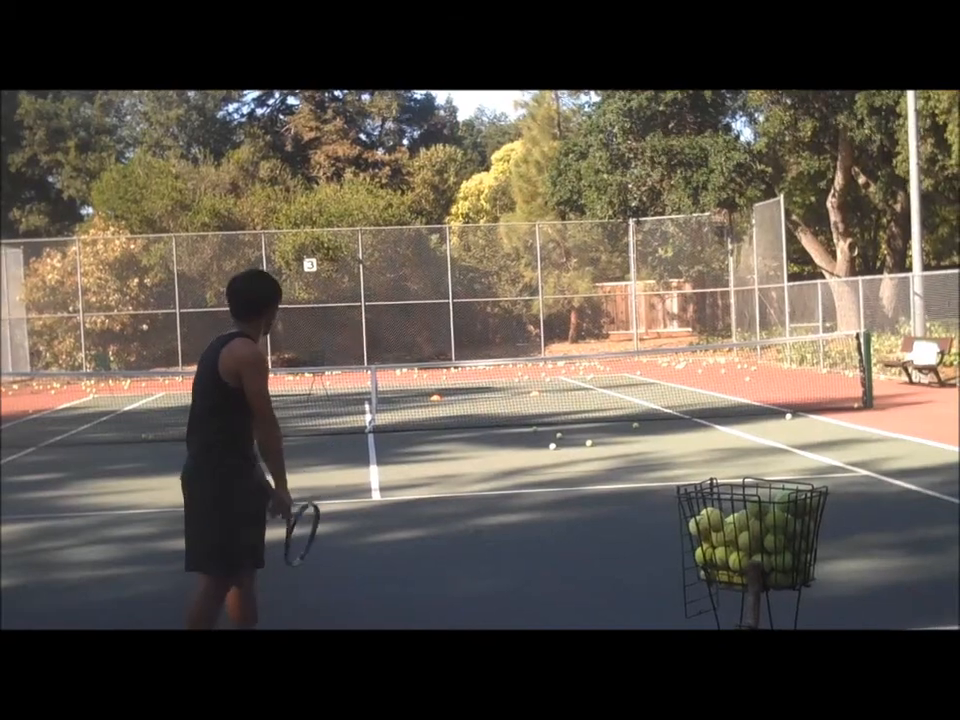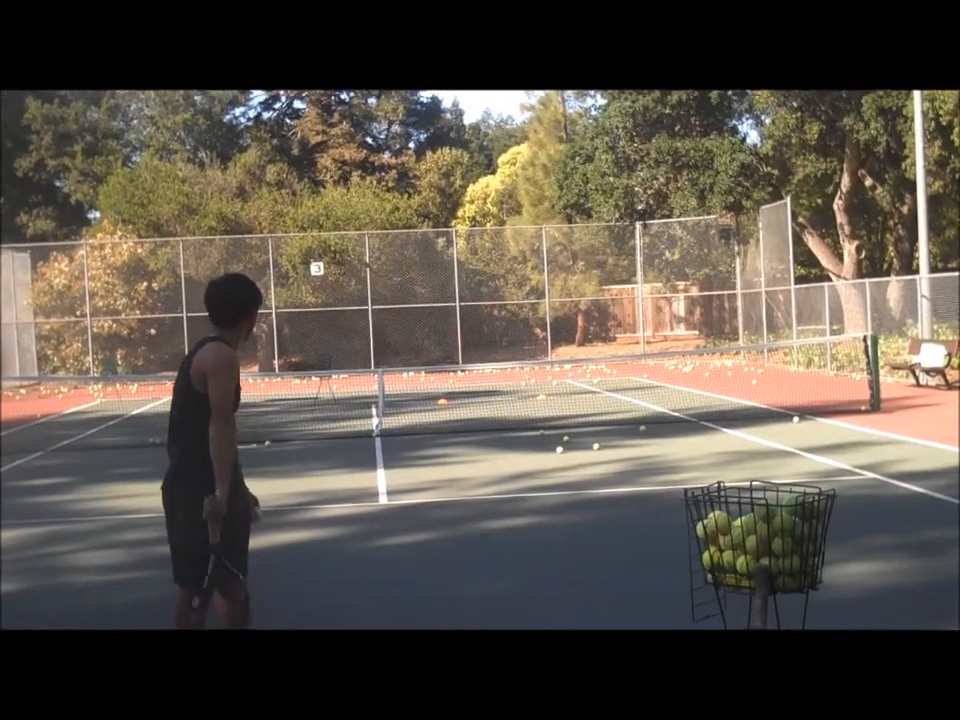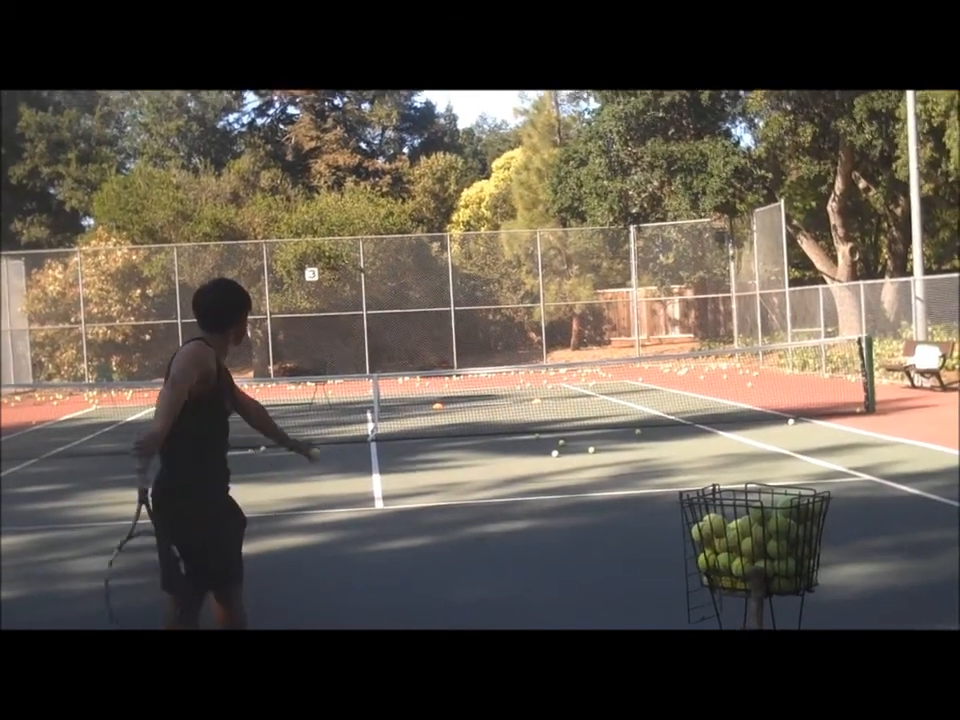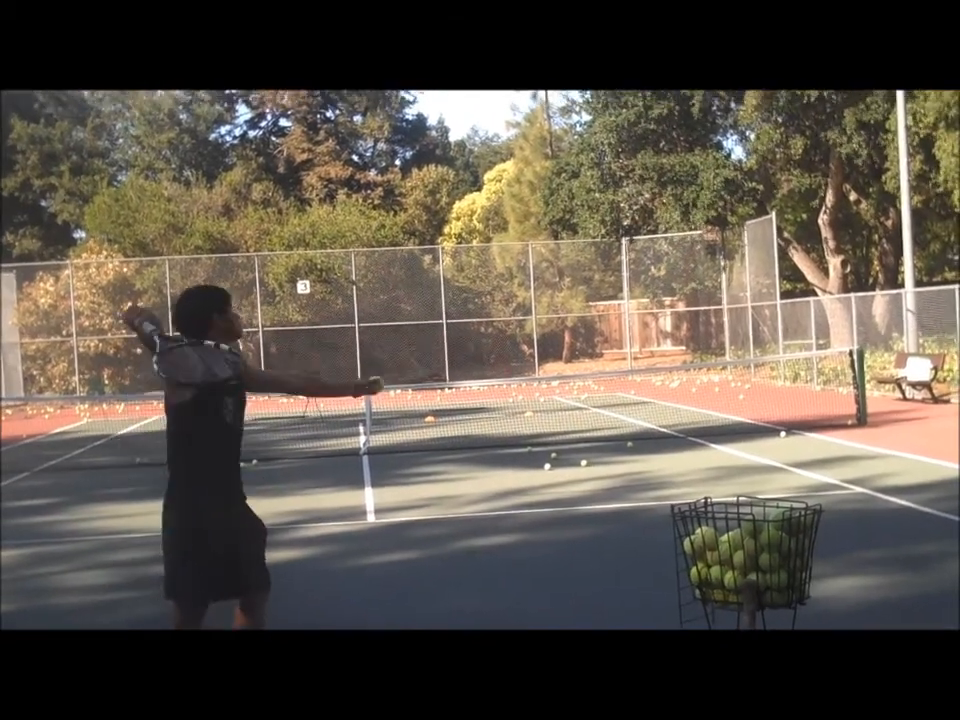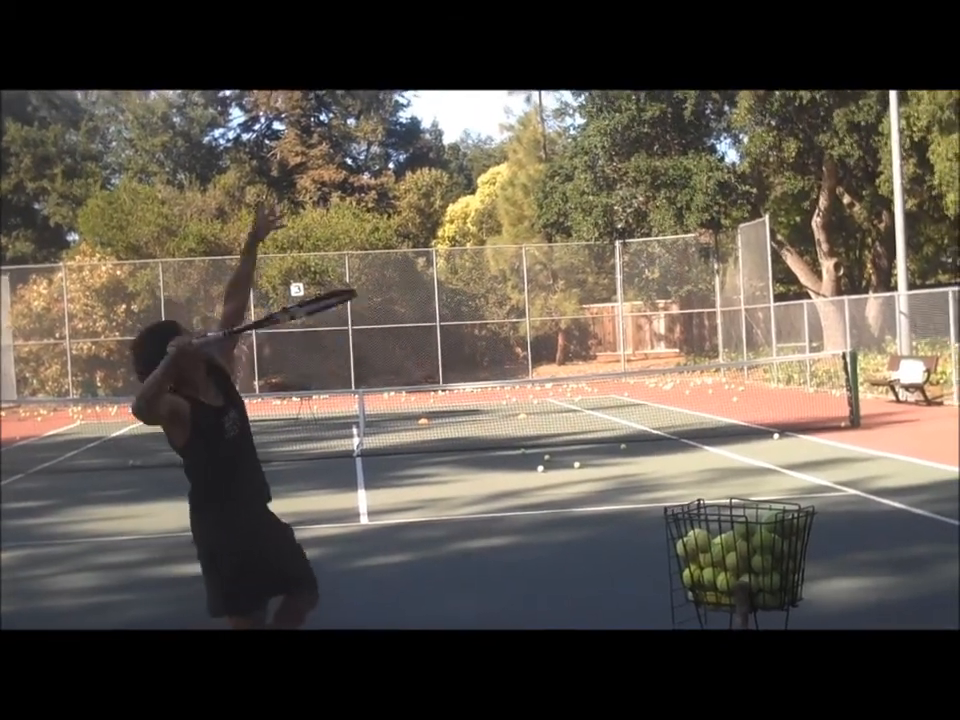
dt=0.5s
person 1, frame 1
left shoulder: (222, 348)
right shoulder: (248, 354)
right elbow: (265, 425)
left wrist: (261, 481)
right wrist: (280, 487)
left hip: (214, 474)
right hip: (219, 479)
left knee: (242, 570)
right knee: (217, 576)
person 1, frame 2
left shoulder: (210, 353)
right shoulder: (220, 356)
right elbow: (220, 425)
left wrist: (237, 487)
right wrist: (222, 490)
left hip: (201, 486)
right hip: (197, 491)
left knee: (230, 578)
right knee: (198, 586)
person 1, frame 3
left shoulder: (216, 366)
right shoulder: (197, 354)
left elbow: (249, 407)
right elbow: (174, 390)
left wrist: (289, 443)
right wrist: (157, 431)
left hip: (207, 493)
right hip: (185, 496)
left knee: (228, 585)
right knee: (189, 595)
person 1, frame 4
left shoulder: (234, 369)
right shoulder: (183, 362)
left elbow: (293, 382)
right elbow: (134, 317)
left wrist: (352, 387)
right wrist: (143, 320)
left hip: (230, 502)
right hip: (191, 507)
left knee: (254, 590)
right knee: (191, 609)
person 1, frame 5
left shoulder: (217, 366)
right shoulder: (175, 409)
left elbow: (235, 298)
right elbow: (141, 409)
left wrist: (253, 242)
right wrist: (170, 362)
left hip: (255, 514)
right hip: (219, 523)
left knee: (303, 593)
right knee: (250, 616)
